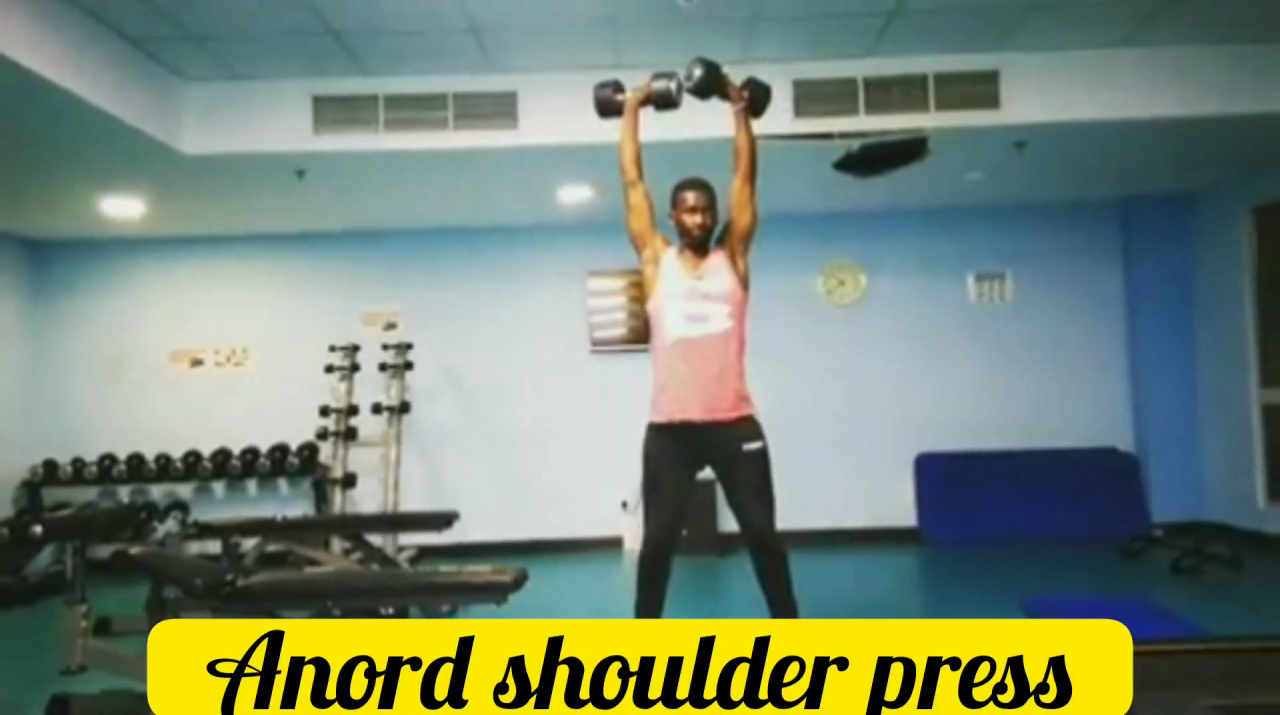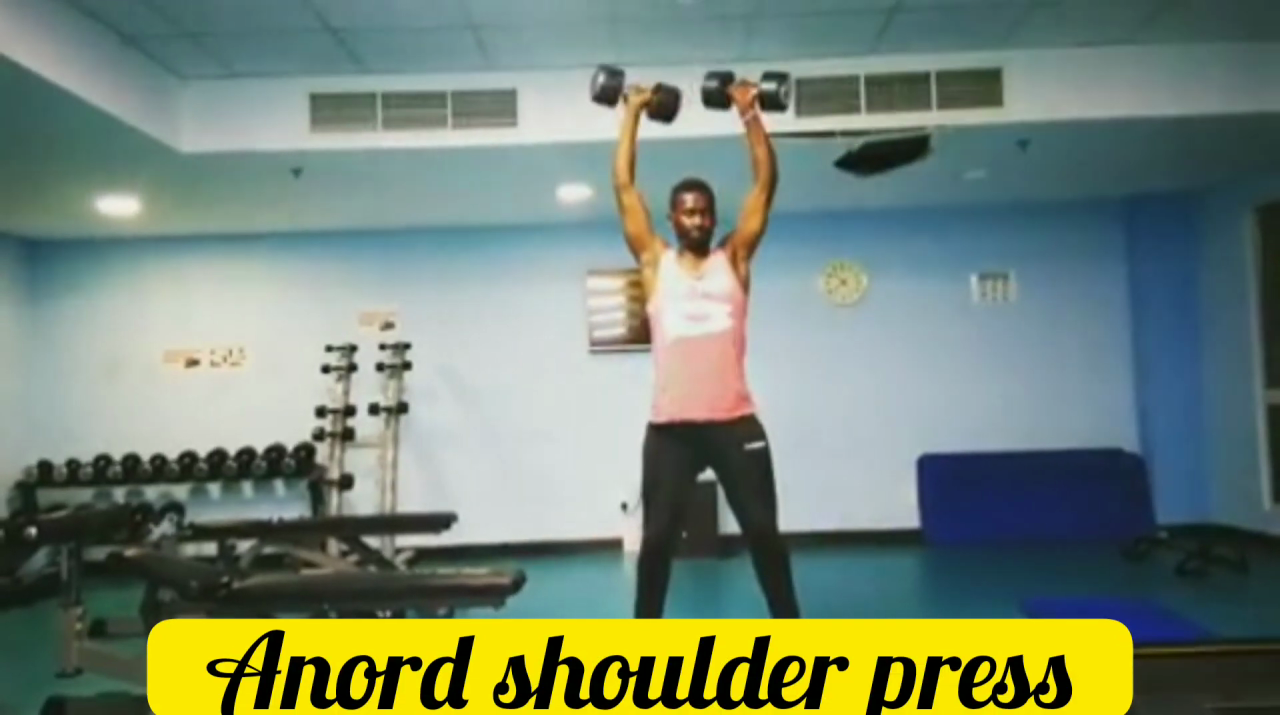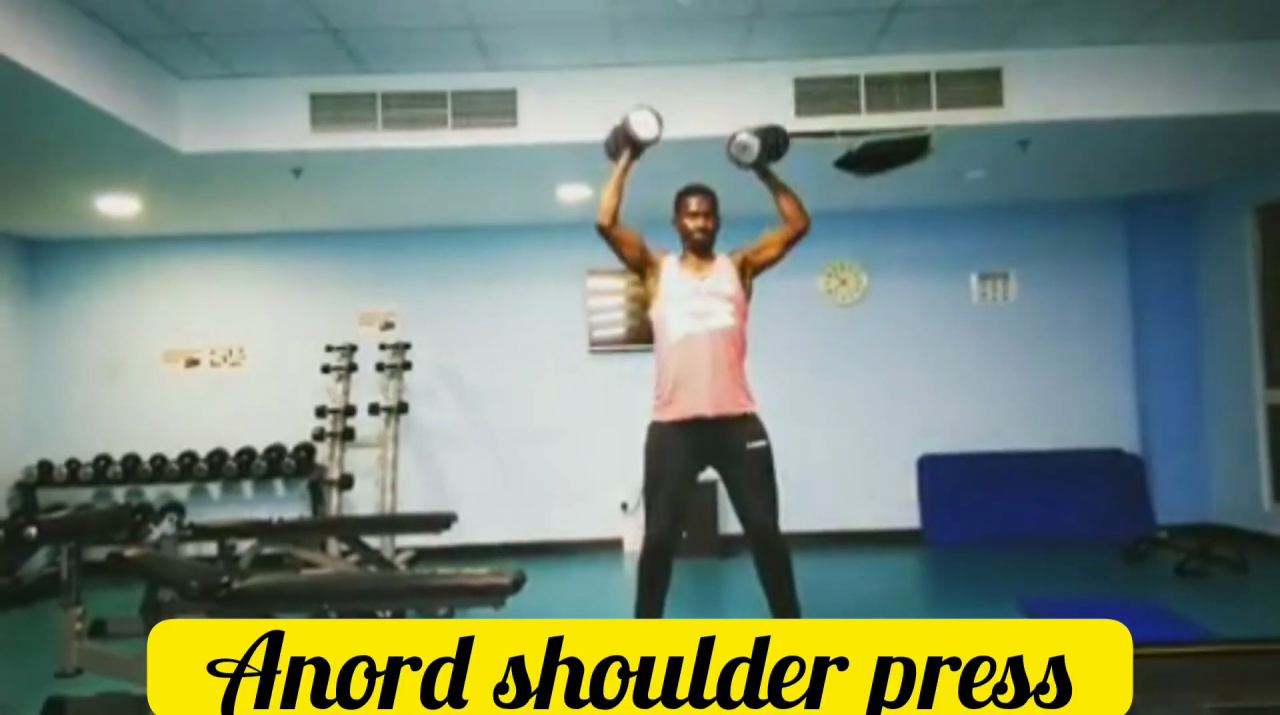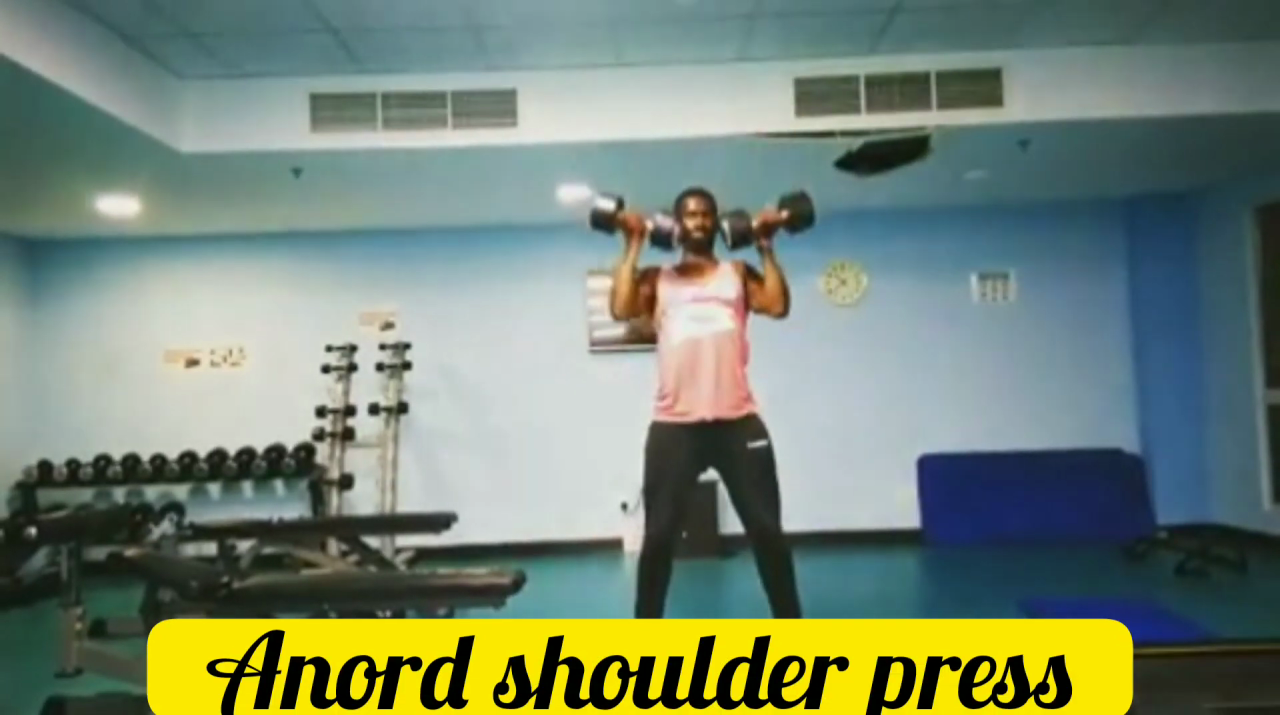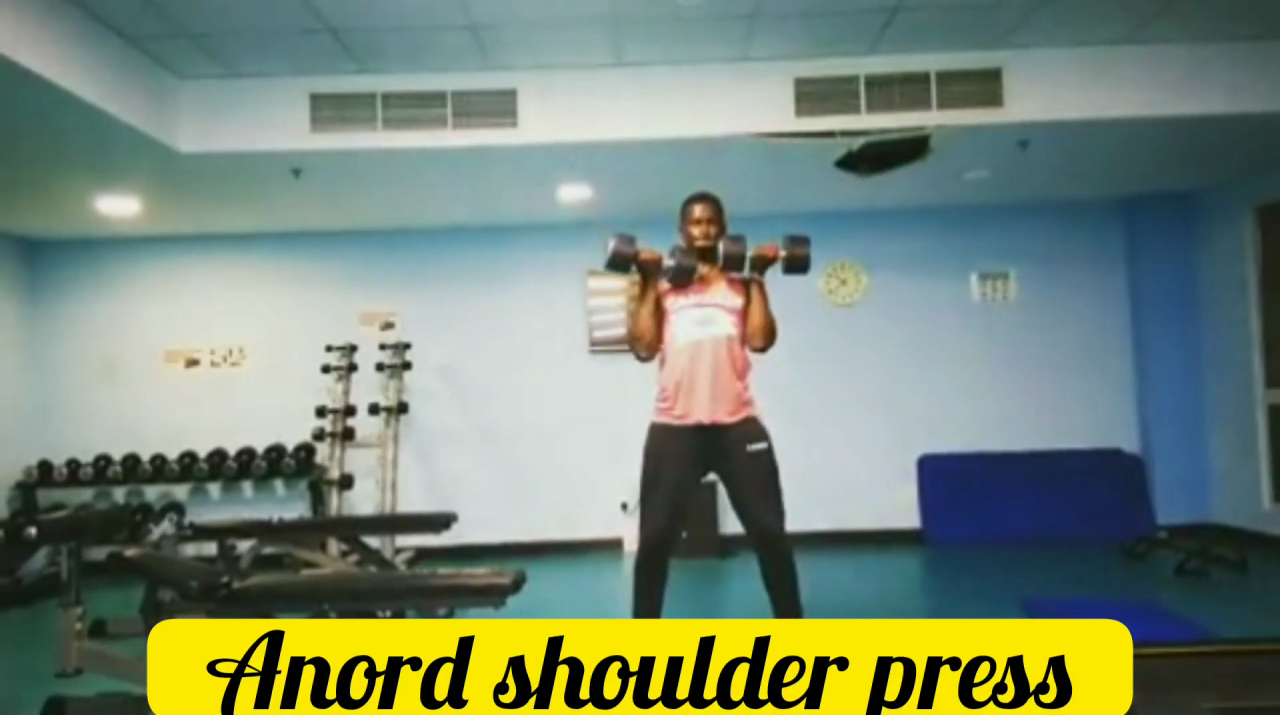
dt=0.4s
person 1, frame 1
left shoulder: (732, 257)
right shoulder: (656, 260)
left elbow: (746, 176)
right elbow: (632, 182)
left wrist: (739, 107)
right wrist: (631, 111)
left hip: (734, 423)
right hip: (670, 427)
left knee: (762, 533)
right knee: (658, 538)
person 1, frame 2
left shoulder: (734, 259)
right shoulder: (655, 261)
left elbow: (766, 182)
right elbow: (623, 186)
left wrist: (748, 112)
right wrist: (632, 113)
left hip: (735, 423)
right hip: (671, 427)
left knee: (763, 533)
right knee: (657, 539)
person 1, frame 3
left shoulder: (739, 266)
right shoulder: (656, 269)
left elbow: (797, 226)
right elbow: (606, 224)
left wrist: (763, 171)
right wrist: (626, 161)
left hip: (737, 421)
right hip: (673, 424)
left knee: (765, 531)
right knee: (659, 536)
person 1, frame 4
left shoulder: (740, 273)
right shoulder: (656, 278)
left elbow: (779, 306)
right elbow: (621, 309)
left wrist: (765, 245)
right wrist: (633, 245)
left hip: (737, 420)
right hip: (674, 424)
left knee: (767, 530)
right knee: (659, 535)
person 1, frame 5
left shoulder: (741, 285)
right shoulder: (662, 286)
left elbow: (761, 340)
right elbow: (642, 348)
left wrist: (758, 278)
right wrist: (647, 283)
left hip: (737, 424)
right hip: (674, 427)
left knee: (769, 532)
right knee: (655, 536)
